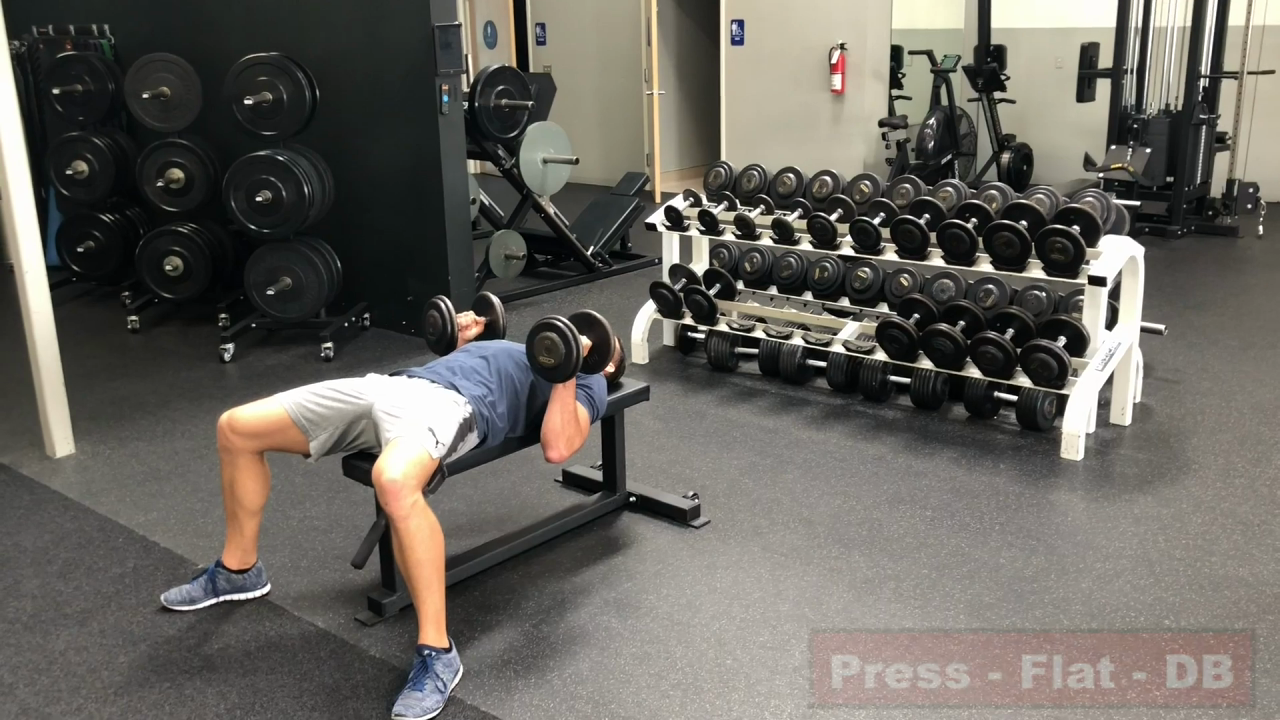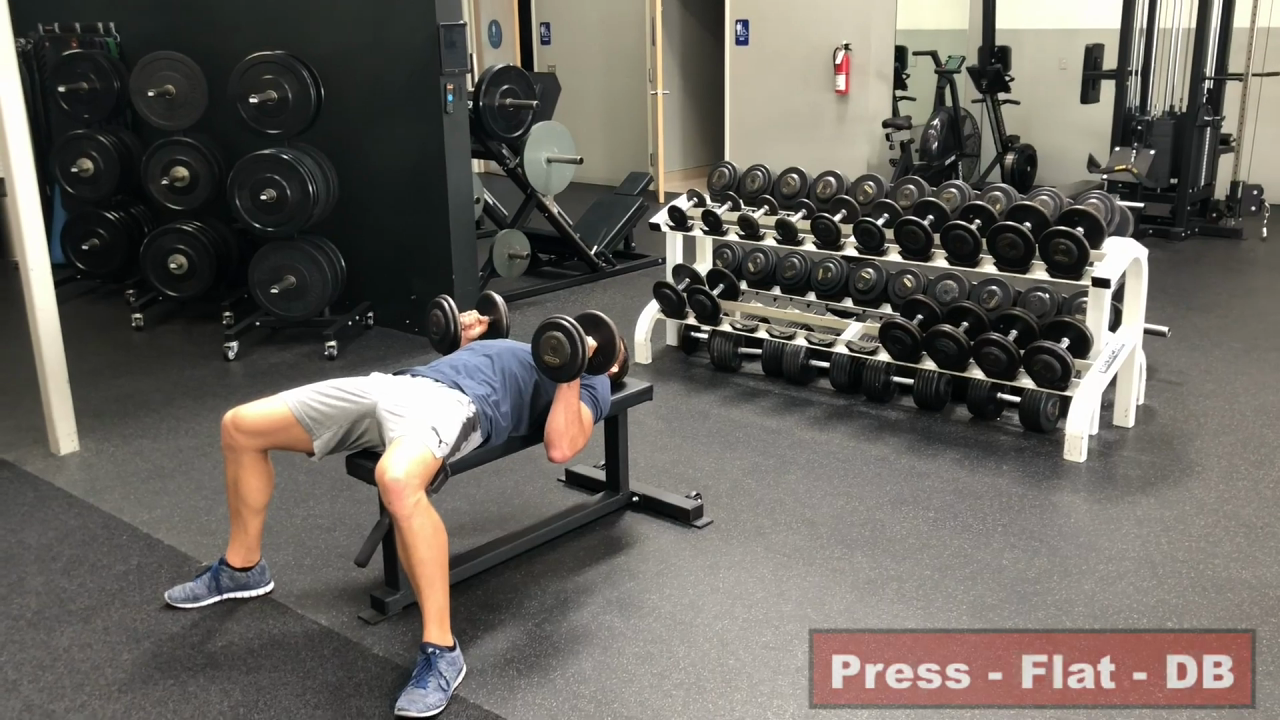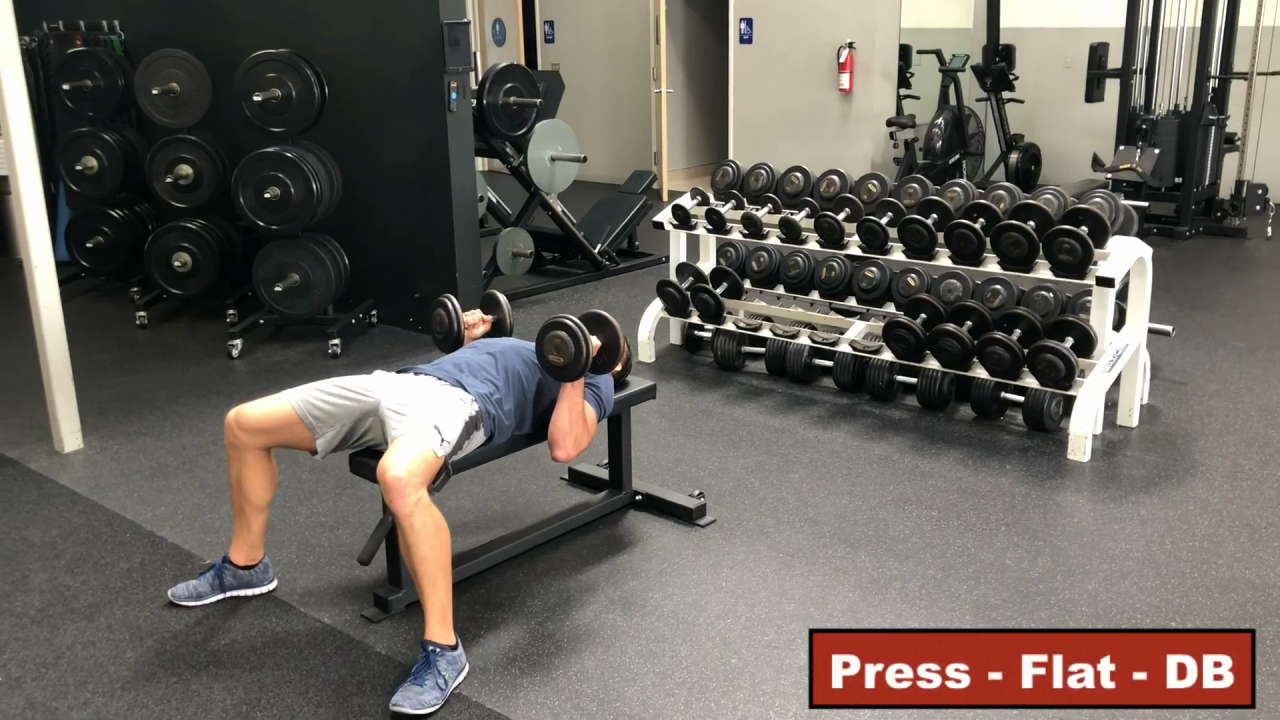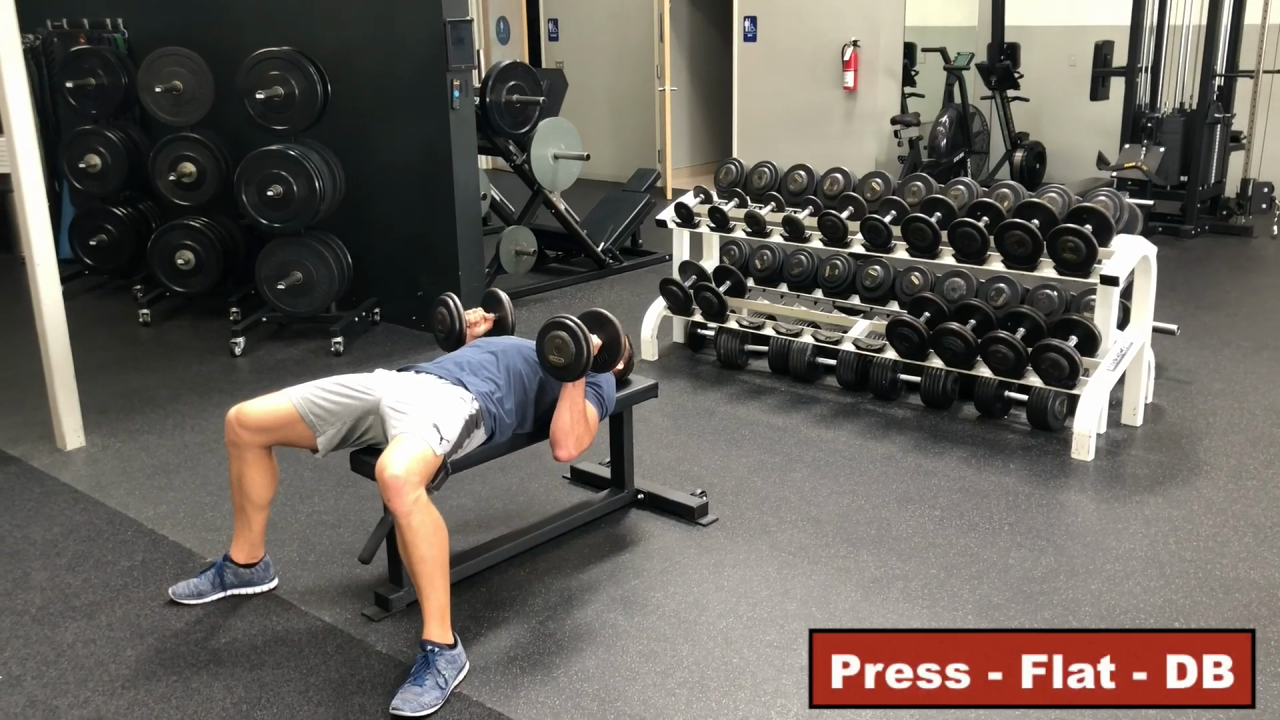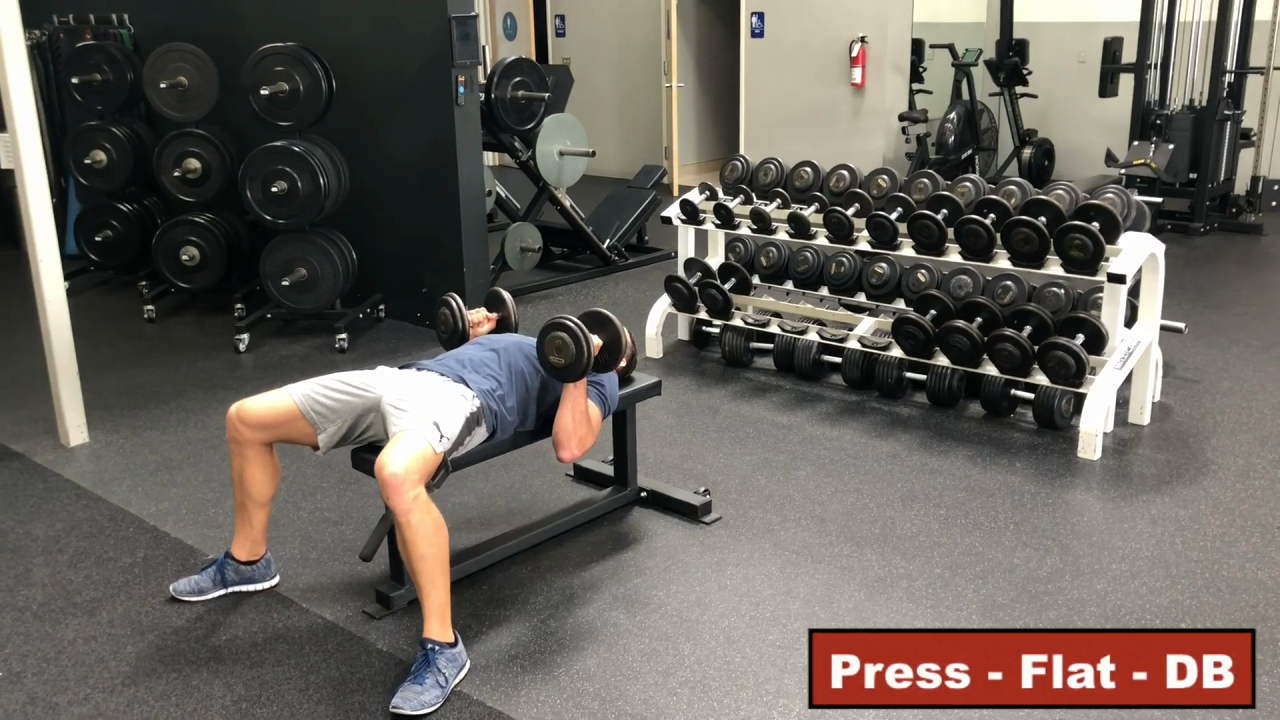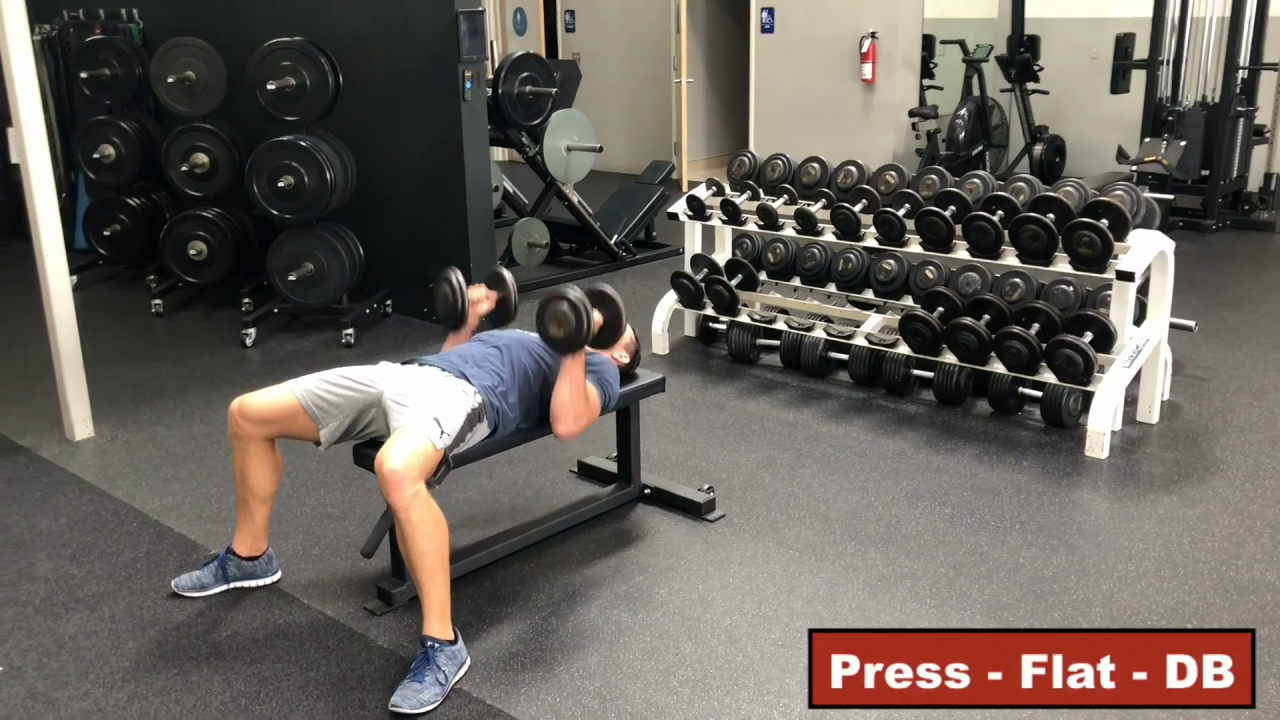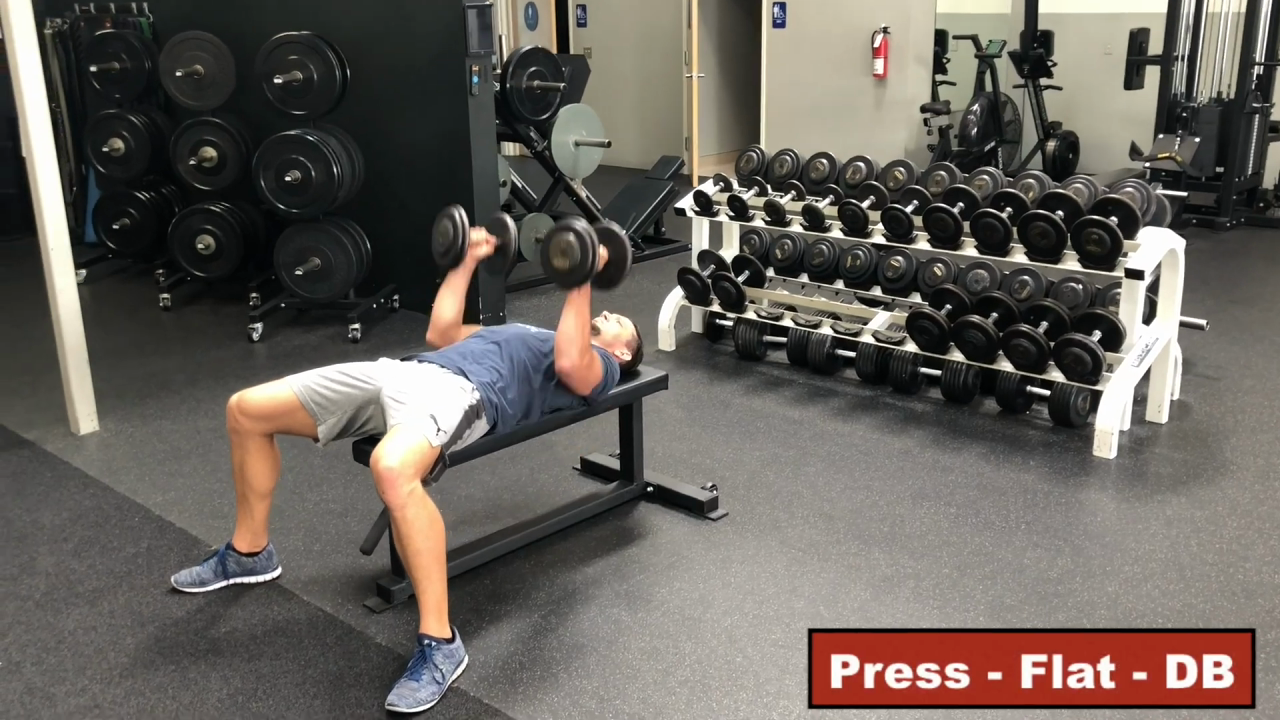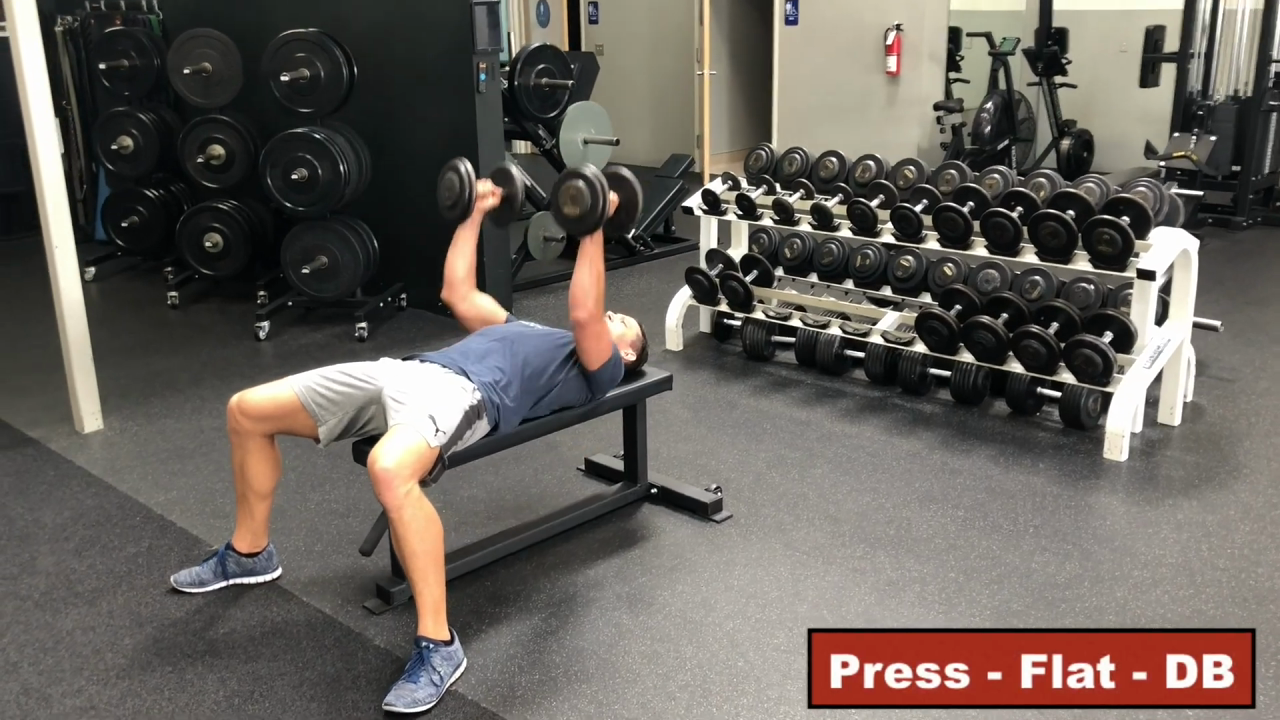
dt=0.2s
person 1, frame 1
left shoulder: (586, 380)
right shoulder: (533, 352)
left elbow: (556, 448)
right wrist: (459, 341)
left hip: (450, 403)
right hip: (389, 384)
left knee: (395, 483)
right knee: (236, 429)
left ankle: (436, 654)
right ankle: (239, 570)
person 1, frame 2
left shoulder: (590, 380)
right shoulder: (533, 350)
left elbow: (559, 448)
right wrist: (463, 341)
left hip: (454, 403)
right hip: (393, 382)
left knee: (398, 482)
right knee: (240, 427)
left ankle: (441, 651)
right ankle: (242, 568)
person 1, frame 3
left shoulder: (594, 381)
right shoulder: (538, 351)
left elbow: (563, 447)
right wrist: (466, 339)
left hip: (457, 401)
right hip: (399, 382)
left knee: (400, 480)
right knee: (243, 426)
left ankle: (442, 650)
right ankle: (245, 566)
person 1, frame 4
left shoulder: (594, 378)
right shoulder: (540, 350)
left elbow: (565, 447)
right wrist: (468, 338)
left hip: (459, 400)
right hip: (398, 380)
left knee: (399, 479)
right knee: (244, 422)
left ankle: (441, 649)
right ankle: (247, 564)
person 1, frame 5
left shoulder: (597, 377)
left elbow: (568, 448)
right wrist: (471, 337)
left hip: (460, 398)
left knee: (399, 477)
right knee: (245, 419)
left ankle: (441, 646)
right ankle: (248, 561)
person 1, frame 6
left shoulder: (599, 368)
right shoulder: (543, 341)
left elbow: (565, 424)
left wrist: (578, 347)
right wrist: (469, 318)
left hip: (464, 393)
right hip: (404, 373)
left knee: (398, 472)
right knee: (247, 415)
left ankle: (441, 645)
right ankle: (249, 556)
person 1, frame 7
left shoulder: (599, 367)
right shoulder: (529, 333)
left elbow: (569, 362)
right elbow: (439, 331)
right wrist: (469, 261)
left hip: (462, 389)
right hip: (402, 368)
left knee: (393, 470)
right knee: (246, 409)
left ankle: (439, 642)
right ankle: (249, 552)
person 1, frame 8
left shoulder: (601, 366)
right shoulder: (526, 328)
left elbow: (584, 313)
right elbow: (456, 292)
right wrist: (475, 213)
left hip: (464, 390)
right hip: (406, 369)
left knee: (390, 470)
right knee: (246, 411)
left ankle: (437, 645)
right ankle: (249, 552)
